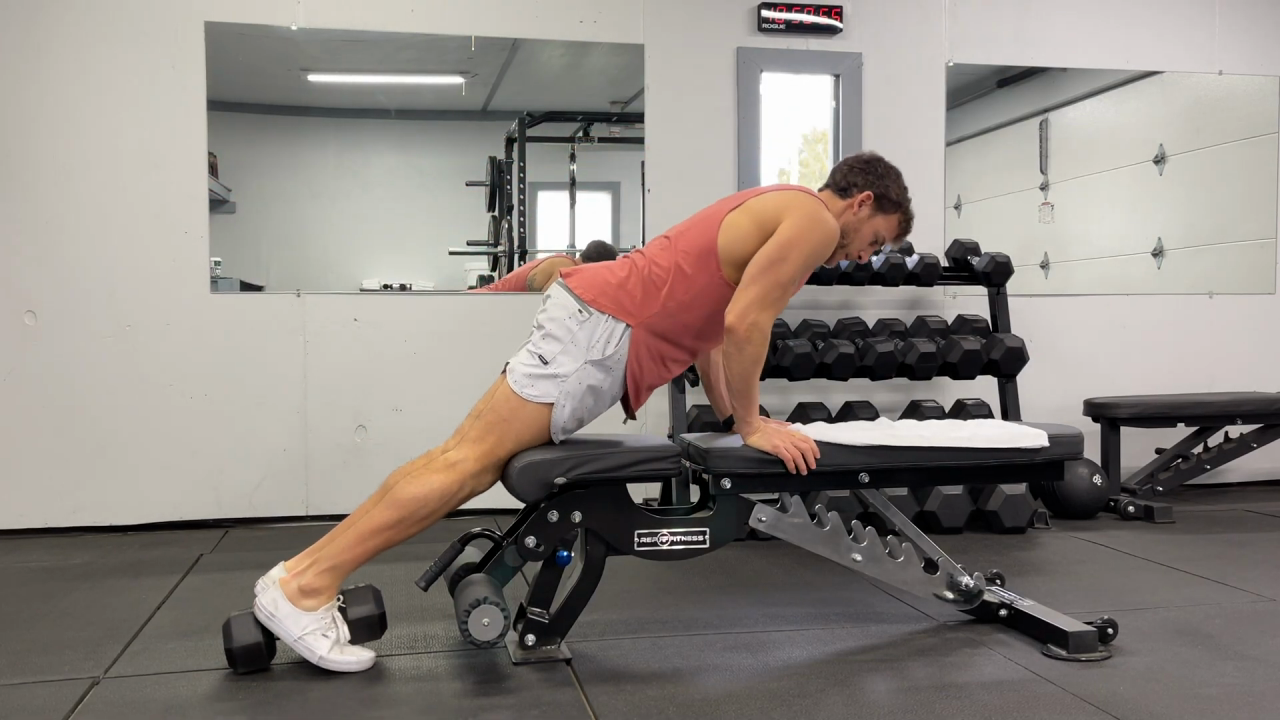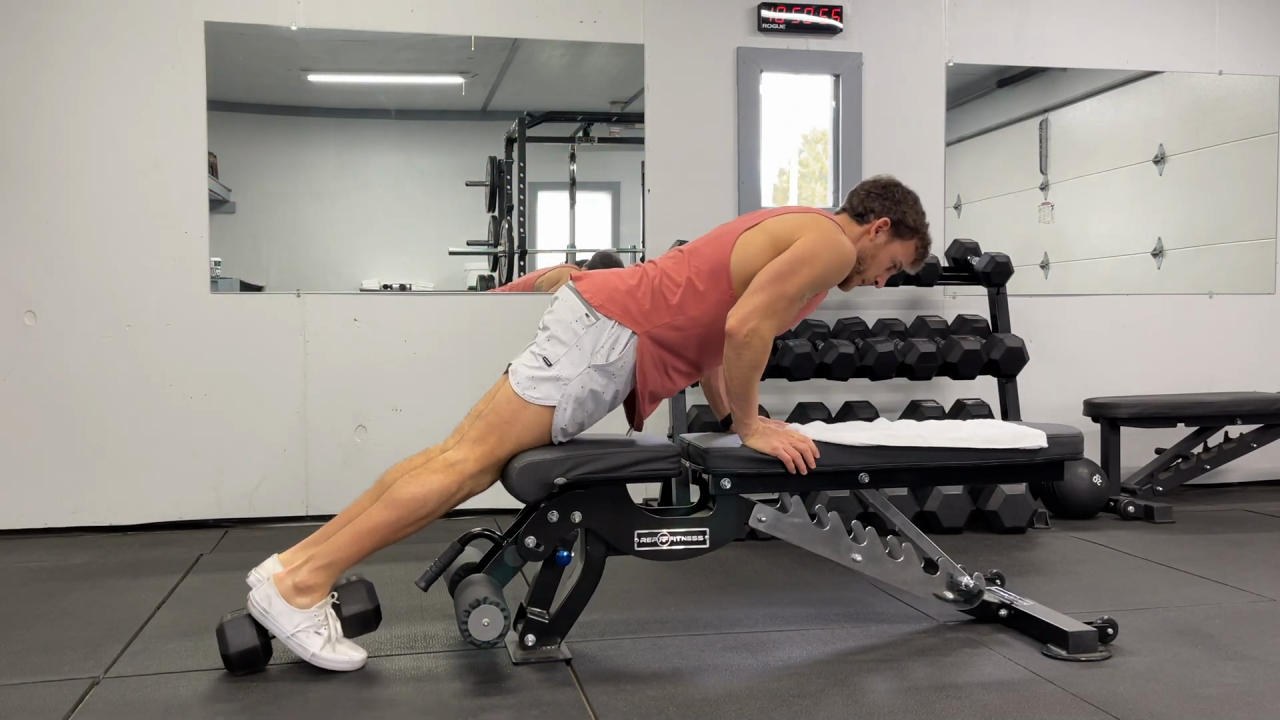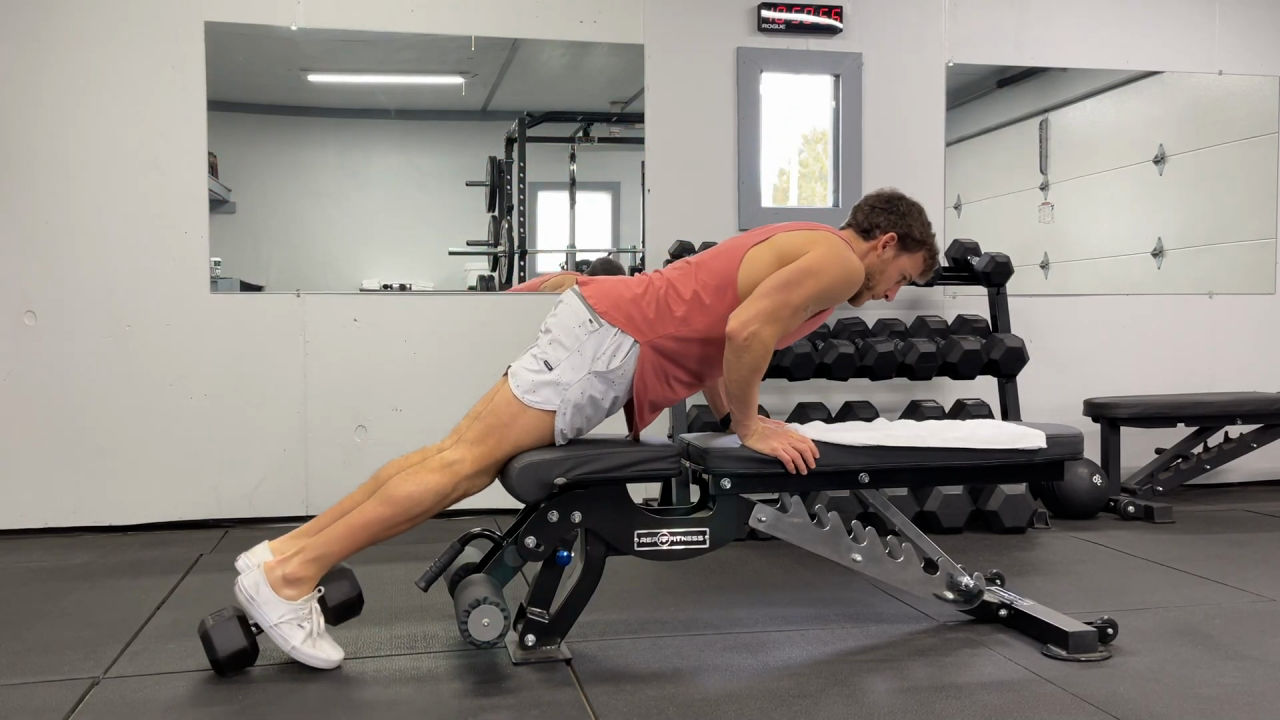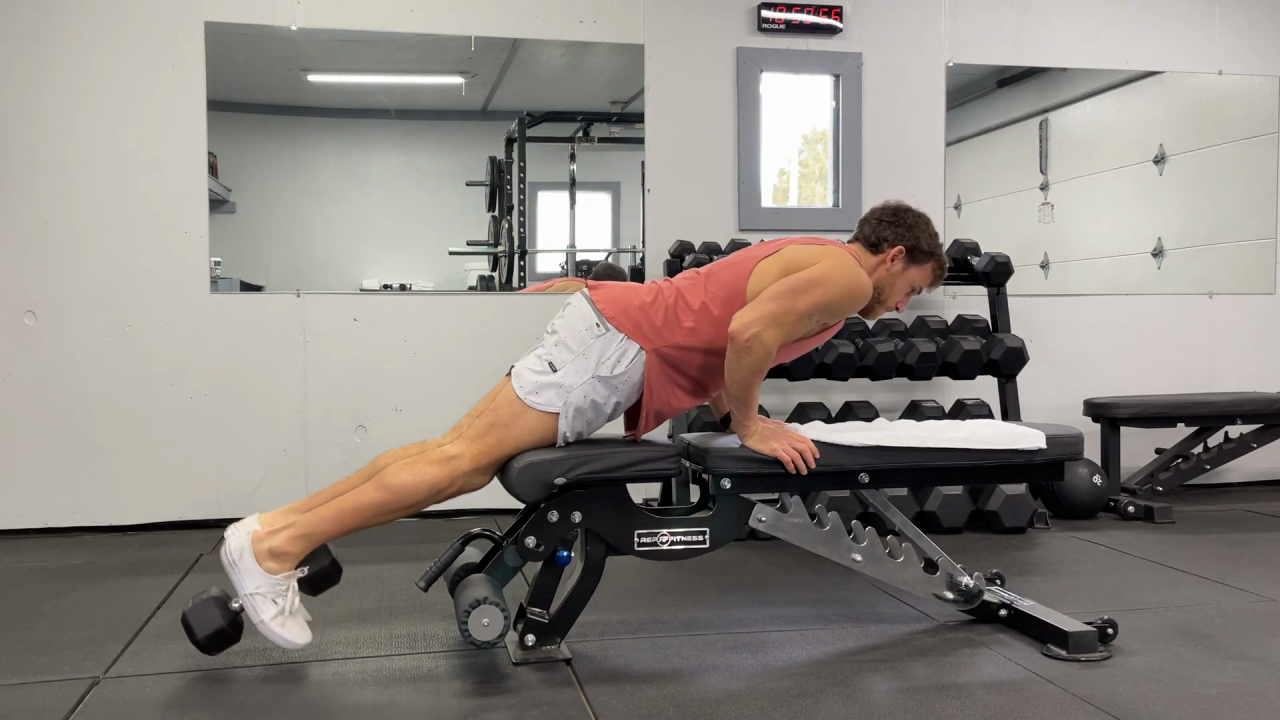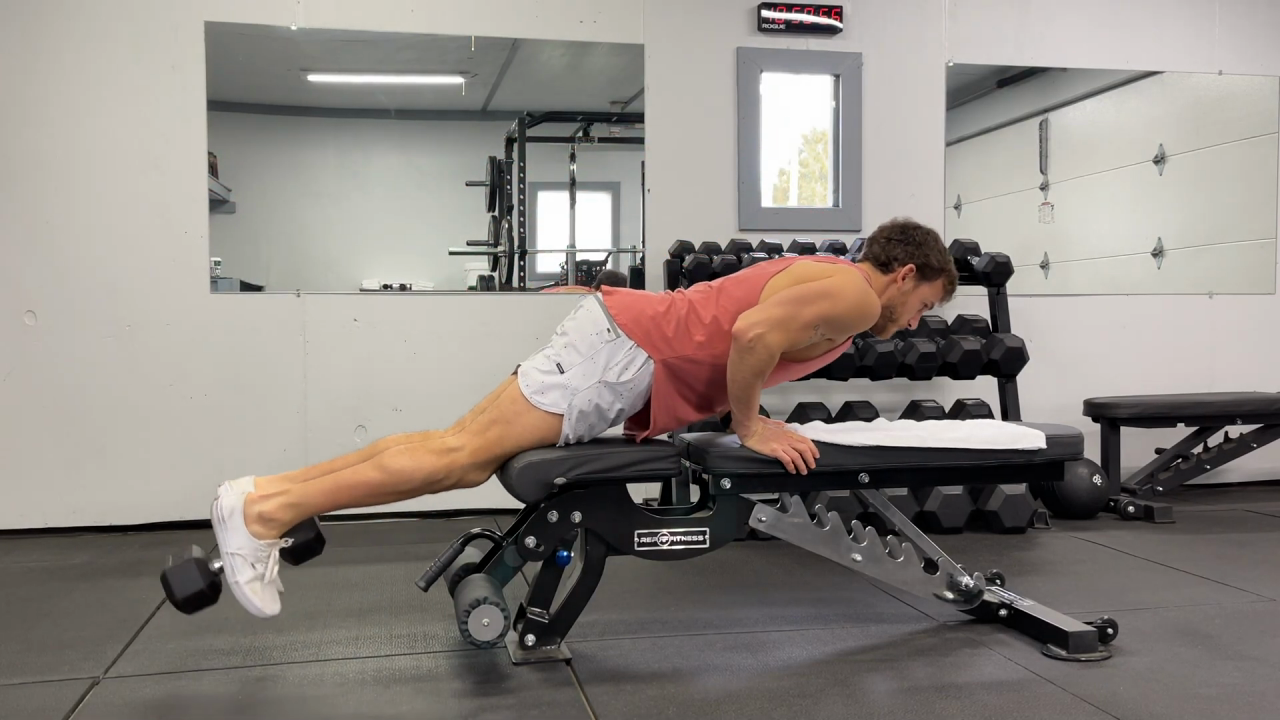
dt=0.2s
person 1, frame 1
left shoulder: (778, 213)
right shoulder: (813, 220)
left elbow: (711, 325)
right elbow: (745, 323)
left wrist: (732, 418)
right wrist: (751, 424)
left hip: (598, 316)
right hip: (603, 326)
left knee: (468, 459)
right knee: (470, 461)
left ankle: (306, 575)
right ankle: (302, 587)
person 1, frame 2
left shoulder: (794, 230)
right shoulder: (831, 244)
left elbow: (708, 326)
right elbow: (745, 328)
left wrist: (731, 417)
right wrist: (750, 427)
left hip: (606, 323)
right hip: (609, 331)
left knee: (469, 463)
right knee: (468, 459)
left ankle: (297, 567)
right ankle: (298, 585)
person 1, frame 3
left shoulder: (801, 245)
right shoulder: (838, 262)
right elbow: (746, 331)
left wrist: (732, 418)
right wrist: (748, 426)
left hip: (610, 329)
right hip: (611, 339)
left knee: (463, 460)
right knee: (466, 461)
left ankle: (287, 556)
right ankle: (286, 574)
person 1, frame 4
left shoulder: (810, 258)
right shoulder: (847, 277)
right elbow: (749, 333)
left wrist: (738, 415)
right wrist: (749, 427)
left hip: (615, 332)
right hip: (617, 344)
left knee: (462, 457)
right knee: (464, 458)
left ankle: (279, 528)
right ankle: (273, 547)
person 1, frame 5
left shoulder: (819, 274)
right shoulder: (856, 296)
right elbow: (752, 333)
left wrist: (741, 412)
right wrist: (749, 426)
left hip: (624, 339)
right hip: (623, 351)
left knee: (464, 455)
right knee: (463, 453)
left ankle: (272, 495)
right ankle: (264, 509)
